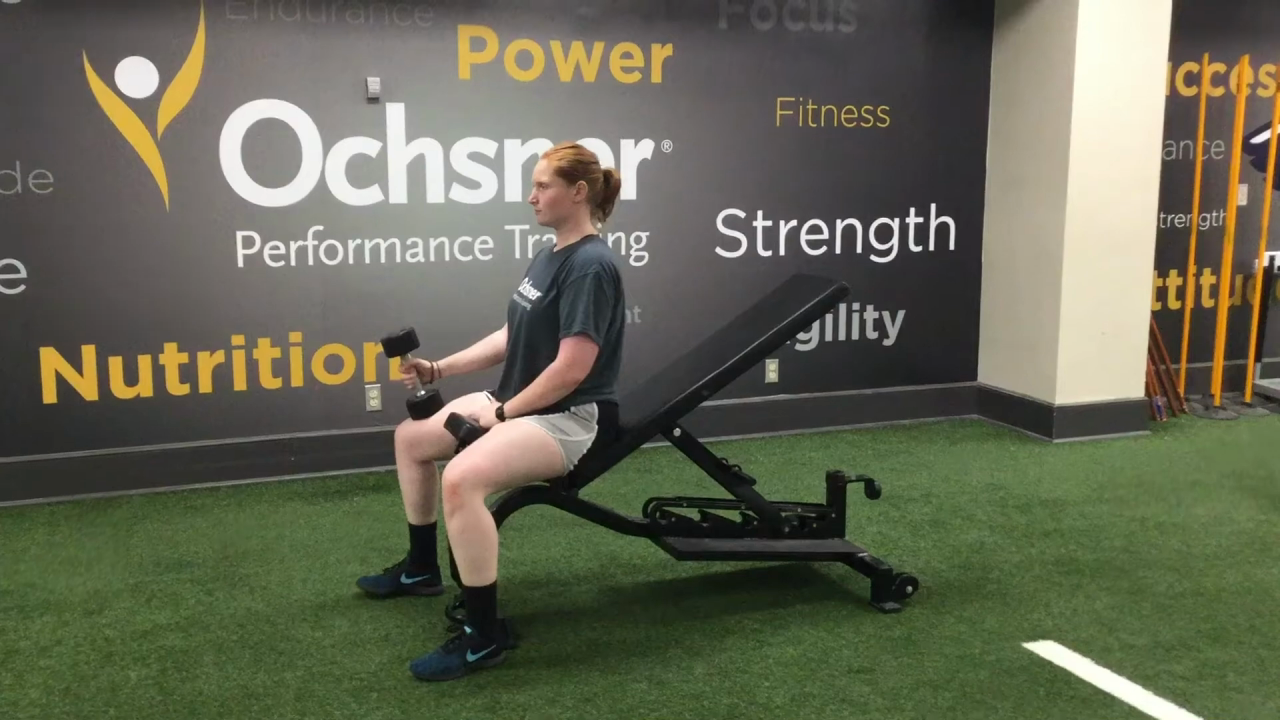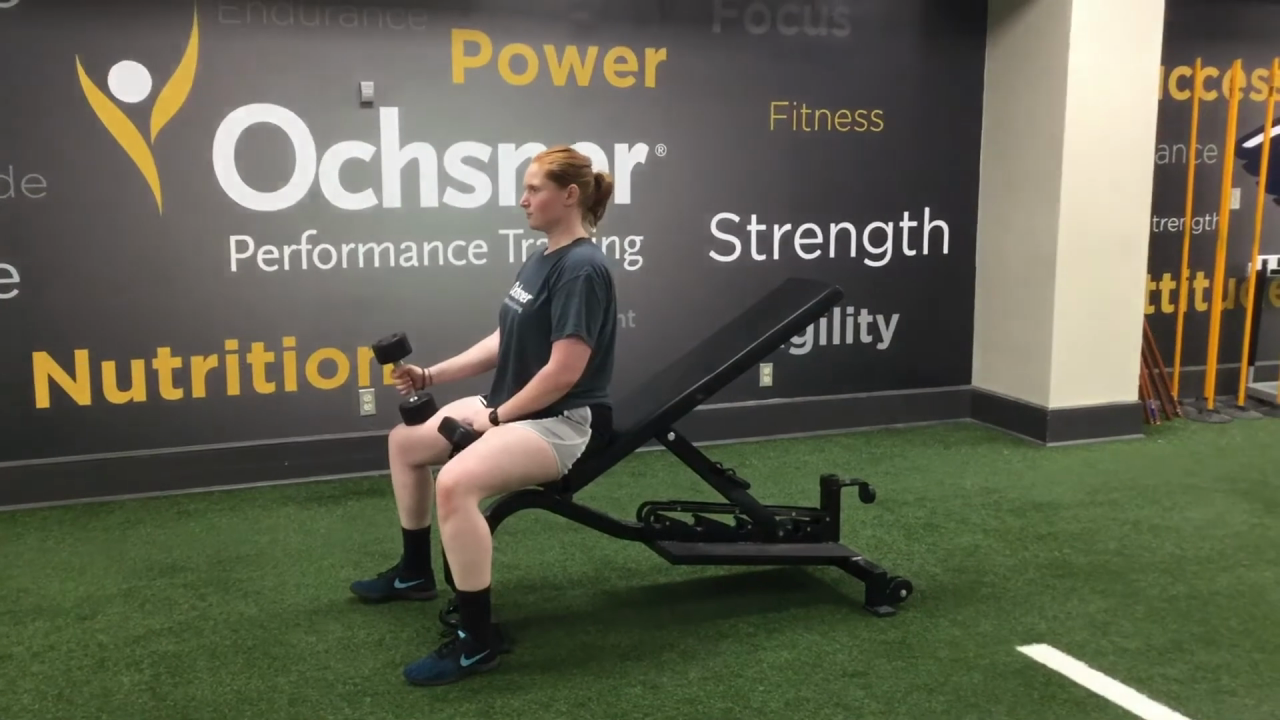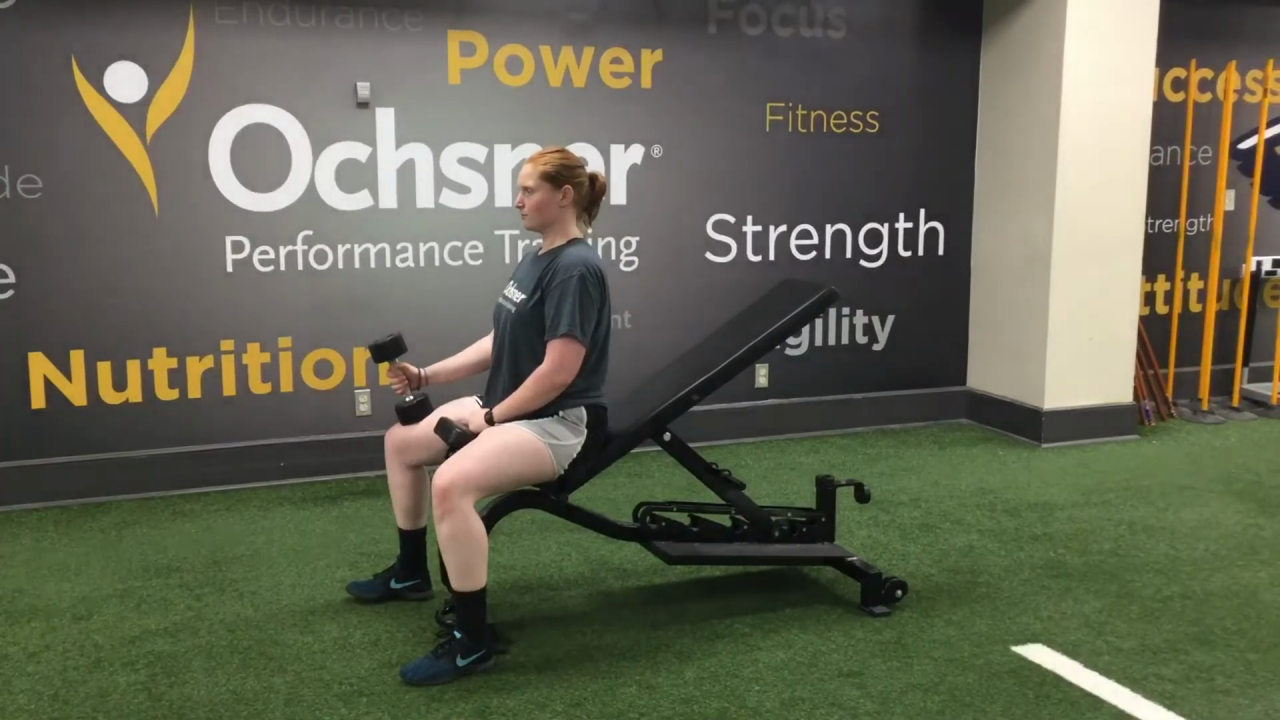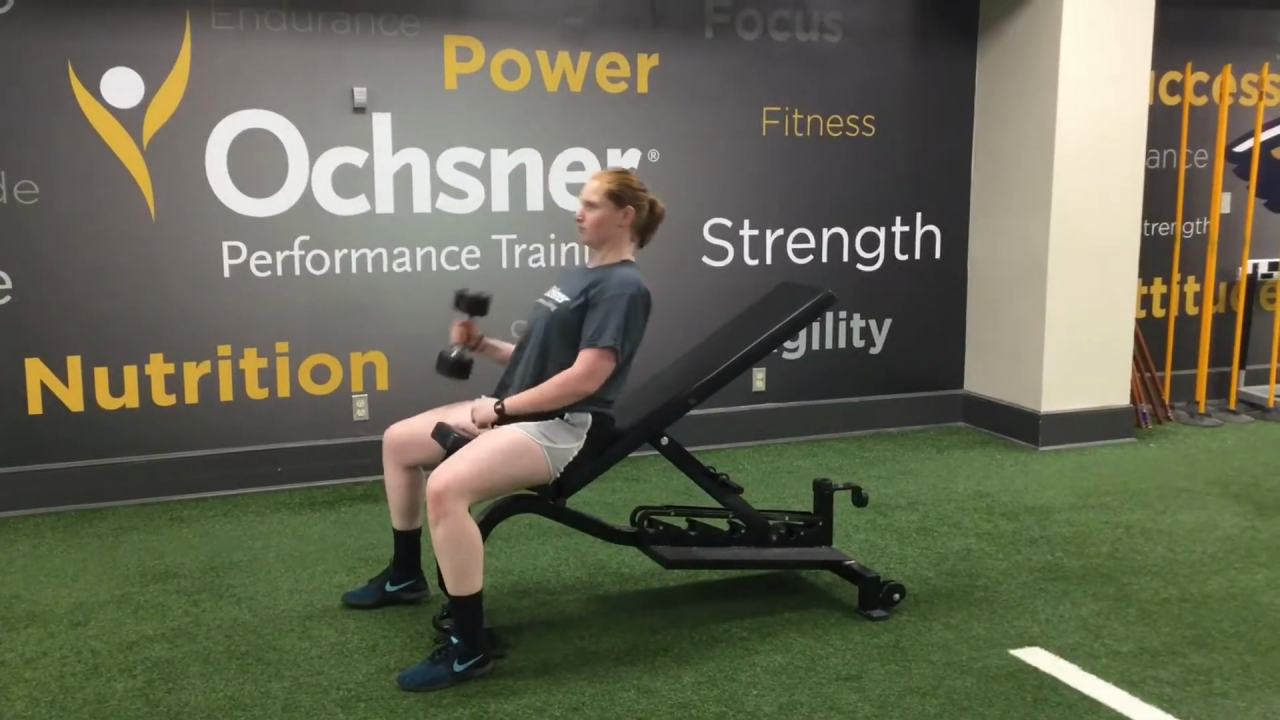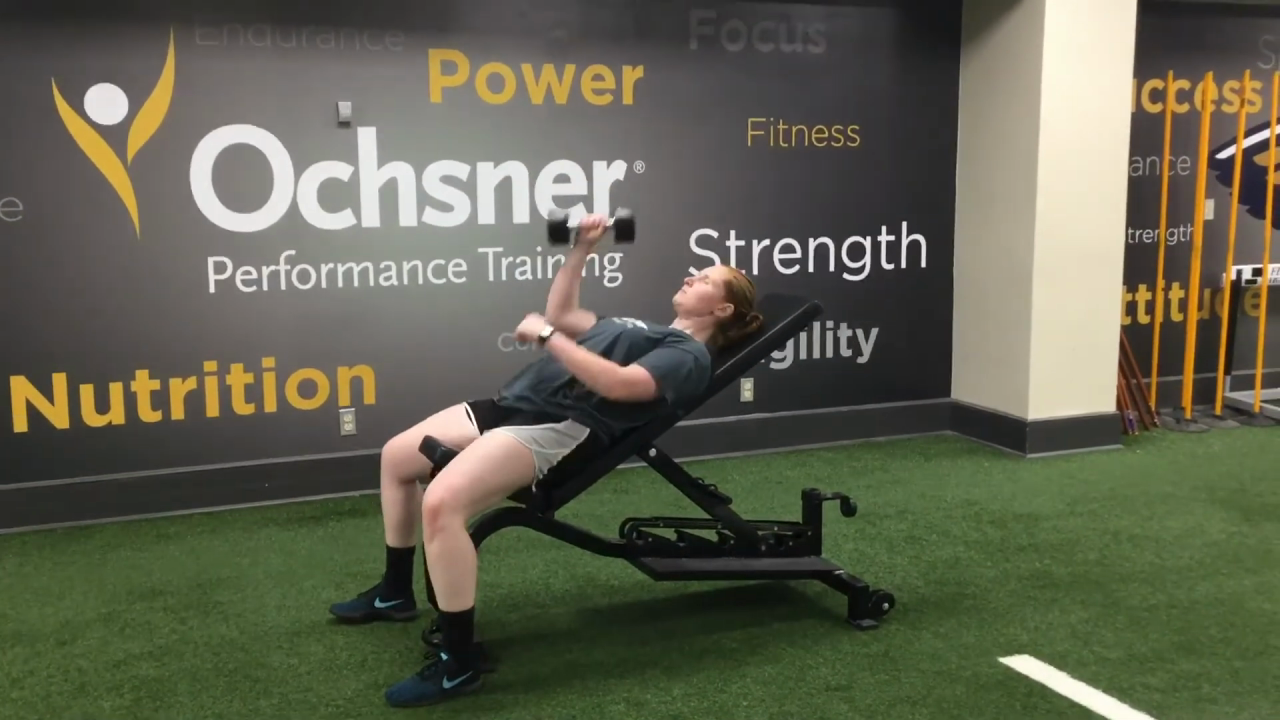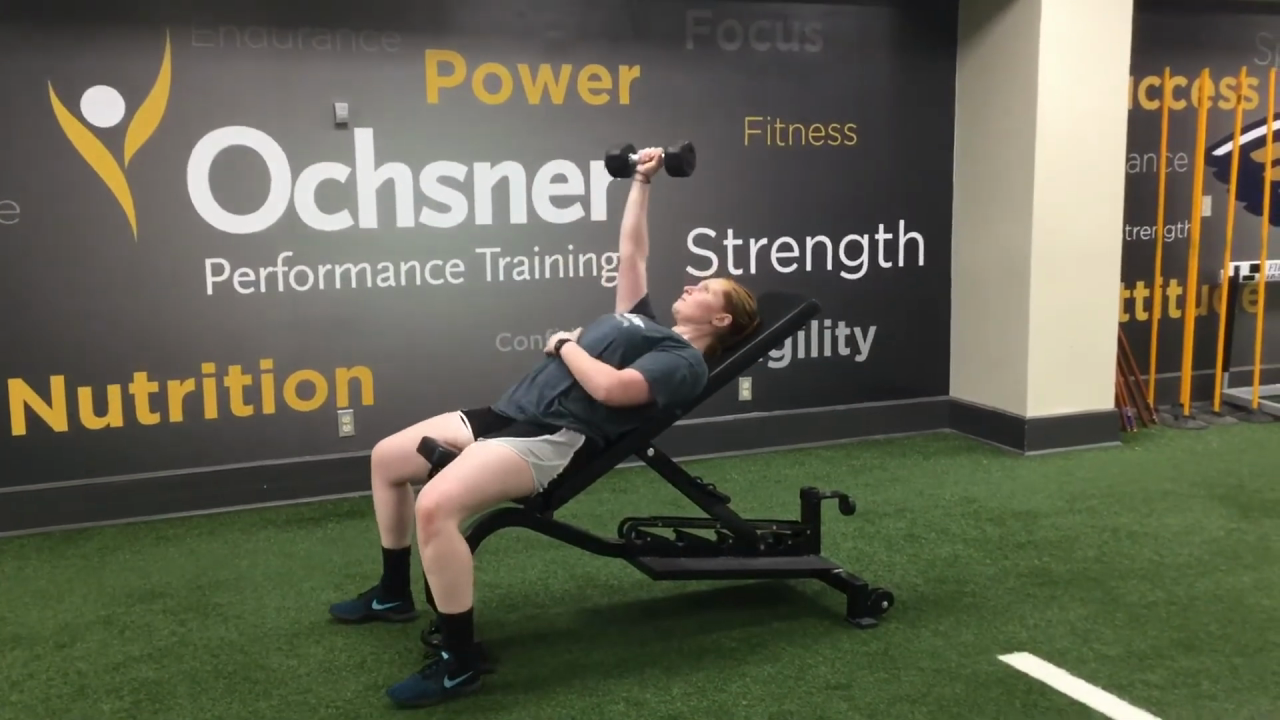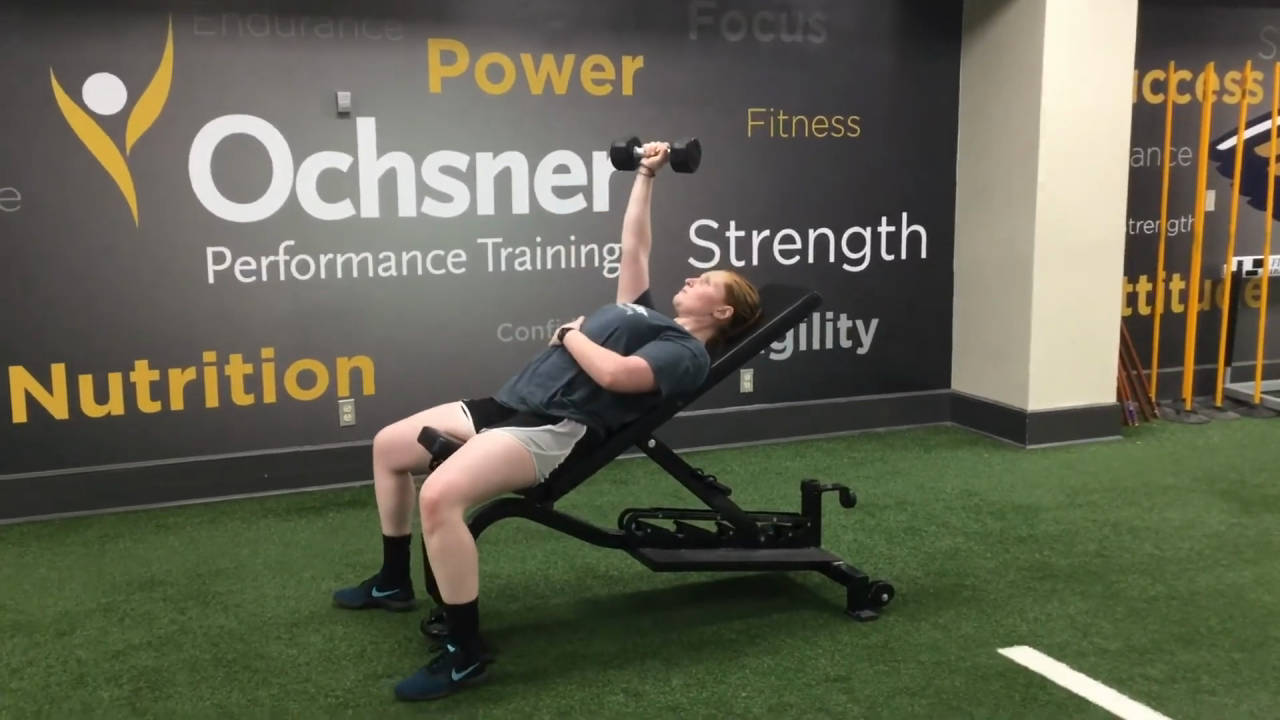
dt=0.7s
person 1, frame 1
left shoulder: (590, 266)
right shoulder: (549, 256)
left elbow: (572, 368)
right elbow: (510, 338)
left wrist: (504, 412)
right wrist: (438, 368)
left hip: (569, 416)
right hip: (519, 400)
left knee: (461, 478)
right knee: (411, 436)
left ankle: (483, 637)
right ankle: (421, 567)
person 1, frame 2
left shoulder: (581, 268)
right shoulder: (539, 260)
left elbow: (564, 372)
right elbow: (502, 343)
left wrist: (497, 418)
right wrist: (430, 375)
left hip: (562, 421)
right hip: (512, 406)
left knee: (455, 483)
right knee: (404, 441)
left ankle: (476, 642)
right ankle: (415, 572)
person 1, frame 3
left shoulder: (575, 268)
right shoulder: (535, 259)
left elbow: (558, 371)
right elbow: (498, 344)
left wrist: (492, 417)
right wrist: (425, 375)
left hip: (559, 421)
right hip: (509, 406)
left knee: (452, 484)
right knee: (401, 441)
left ankle: (473, 642)
right ankle: (411, 571)
person 1, frame 4
left shoulder: (625, 287)
right shoulder: (583, 274)
left elbow: (584, 378)
left wrist: (500, 410)
right wrist: (483, 346)
left hip: (564, 426)
right hip: (517, 408)
left knee: (444, 488)
right knee: (397, 442)
left ankle: (470, 648)
right ankle: (405, 574)
person 1, frame 5
left shoulder: (689, 357)
right shoulder: (650, 333)
left elbow: (617, 383)
right elbow: (559, 314)
left wrist: (545, 337)
right wrist: (579, 251)
left hip: (556, 427)
right hip: (513, 405)
left knee: (440, 504)
right knee: (395, 458)
left ankle: (458, 663)
right ankle: (395, 591)
person 1, frame 6
left shoulder: (685, 363)
right shoulder: (643, 324)
left elbow: (608, 388)
right elbow: (631, 253)
left wrist: (565, 344)
right wrist: (641, 181)
left hip: (553, 438)
right hip: (509, 414)
left knee: (436, 508)
right knee: (385, 459)
left ankle: (459, 662)
right ankle: (394, 593)
person 1, frame 7
left shoulder: (686, 352)
right shoulder: (645, 314)
left elbow: (614, 373)
right elbow: (634, 245)
left wrist: (570, 334)
right wrist: (646, 175)
left hip: (554, 427)
right hip: (510, 403)
left knee: (440, 496)
right knee: (387, 447)
left ankle: (464, 652)
right ankle: (394, 580)
